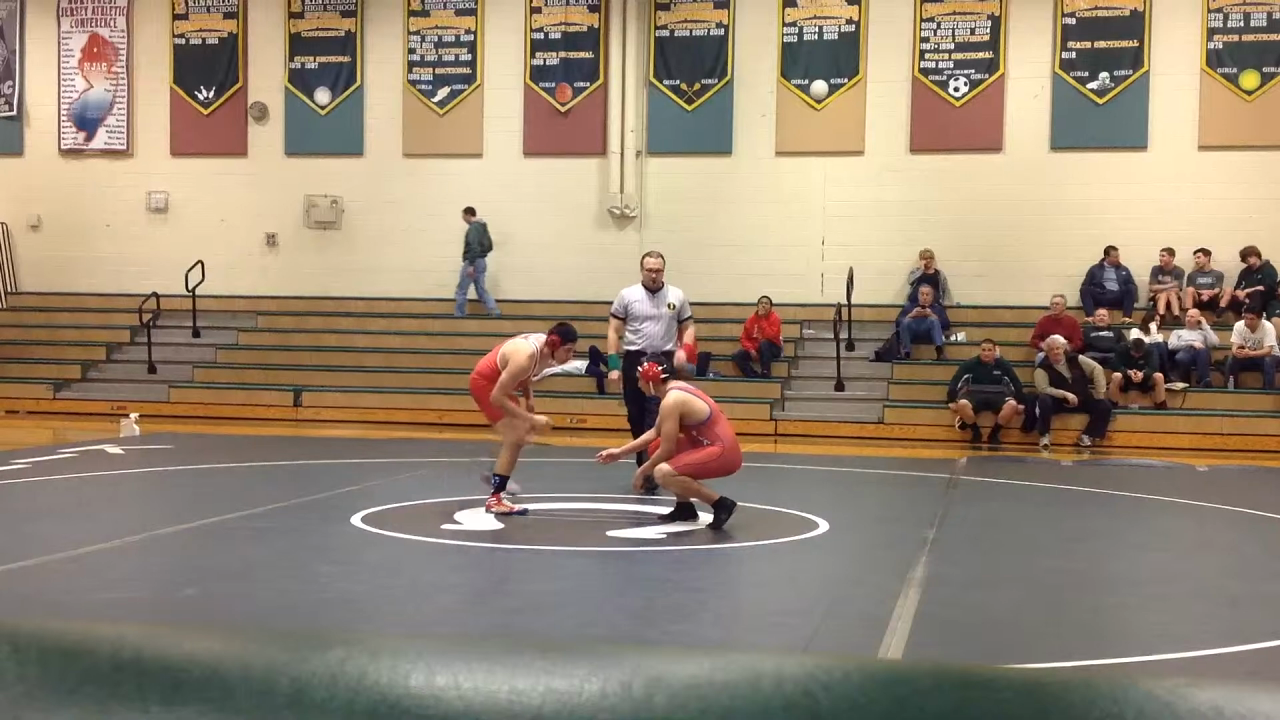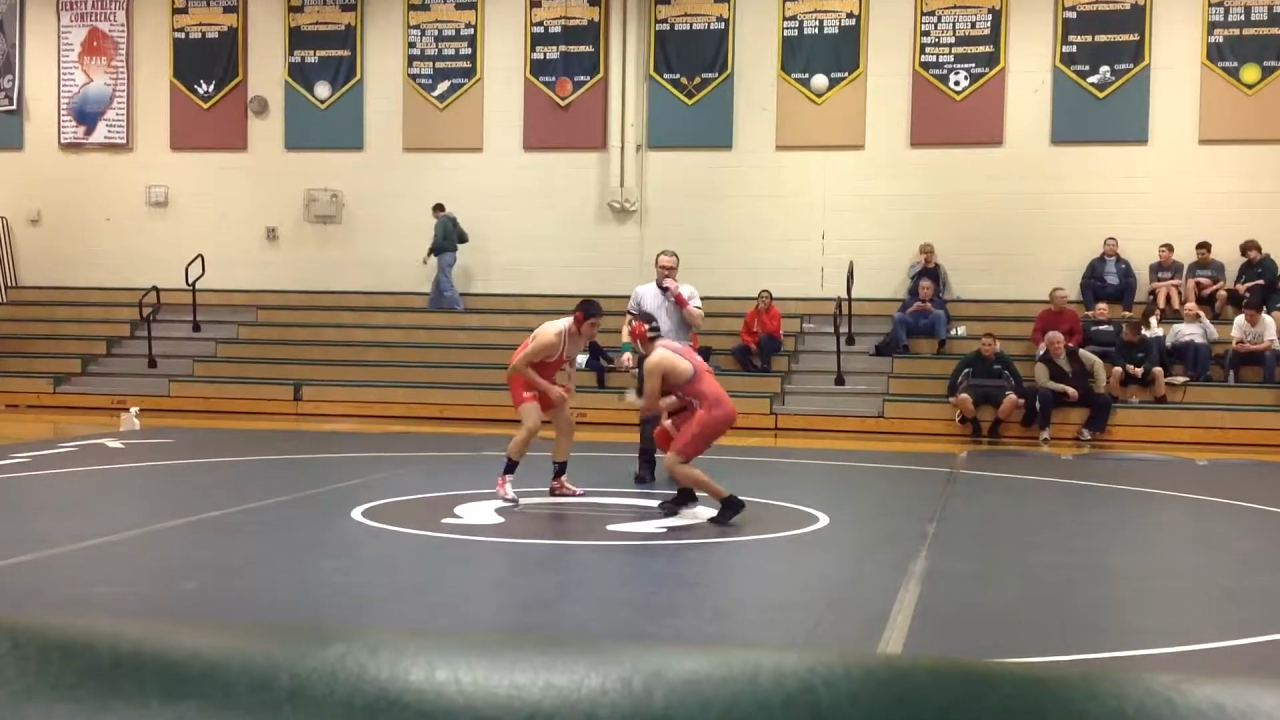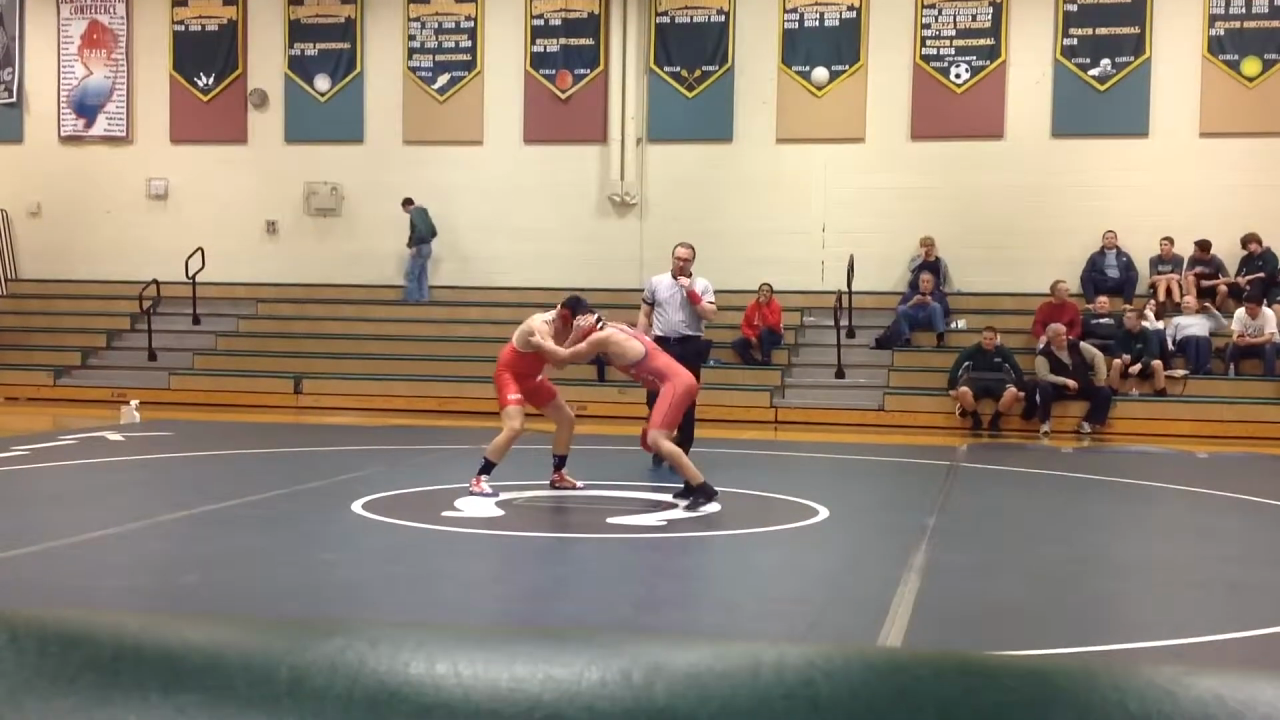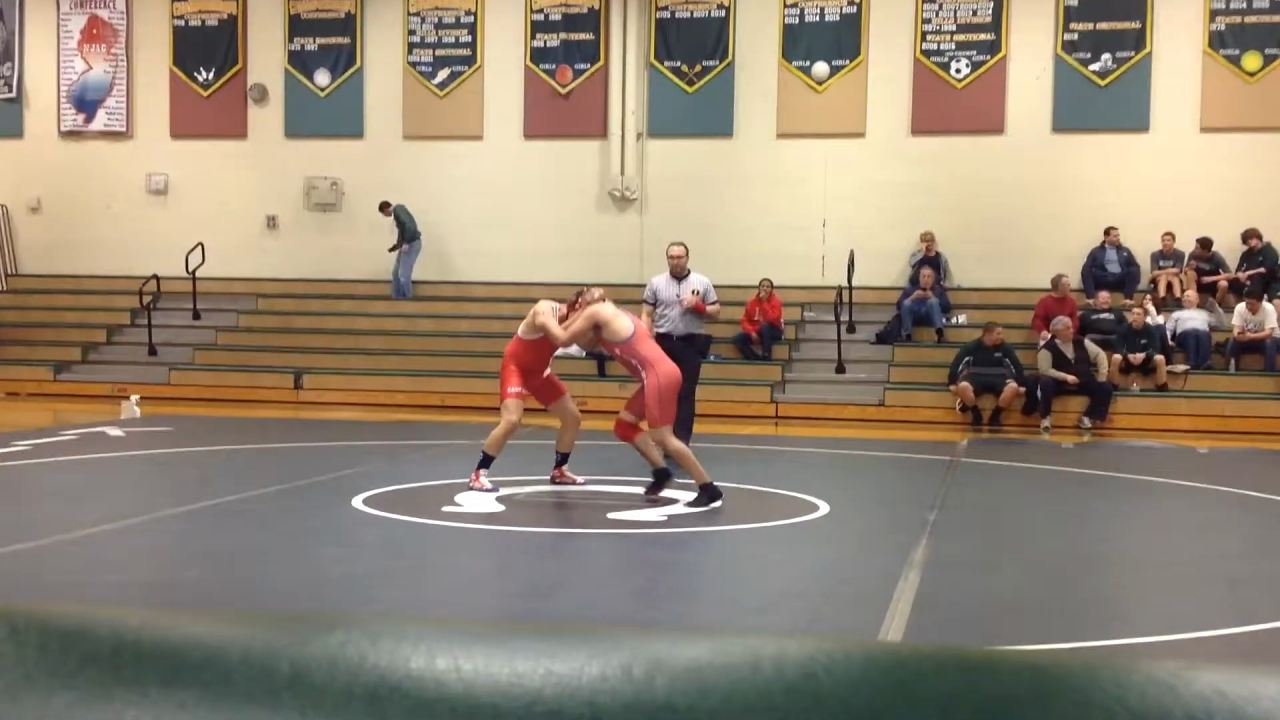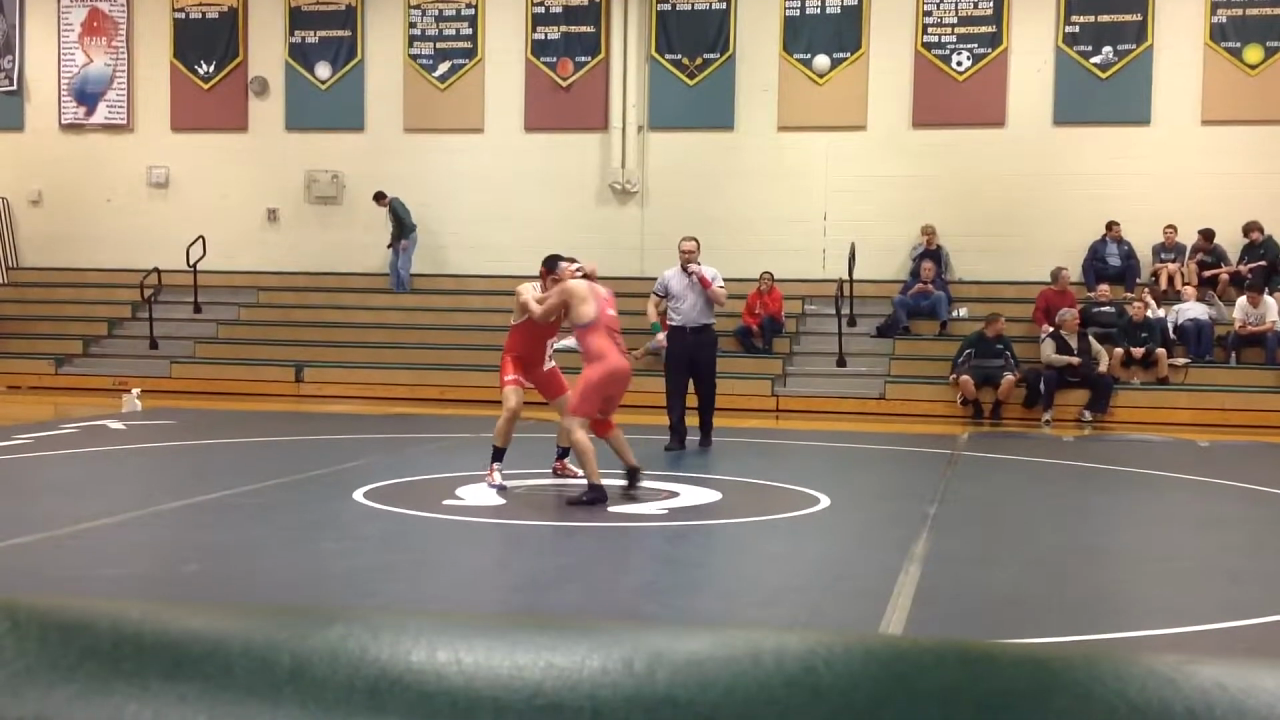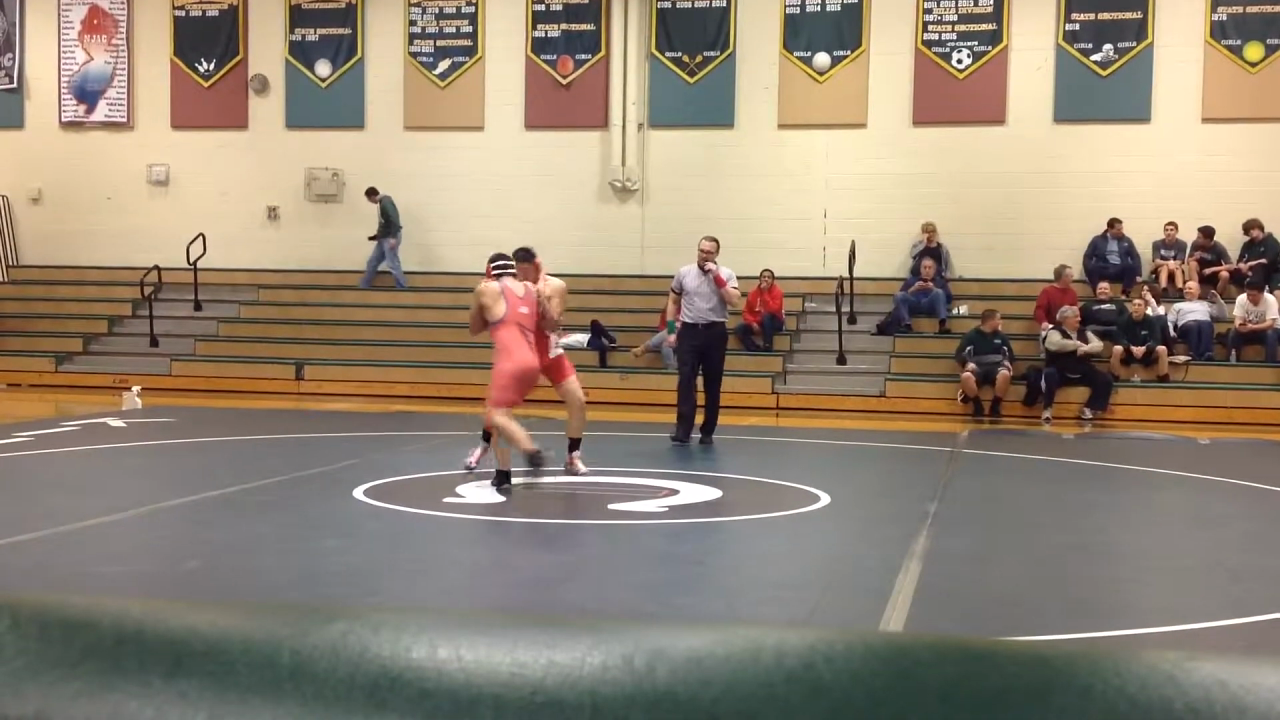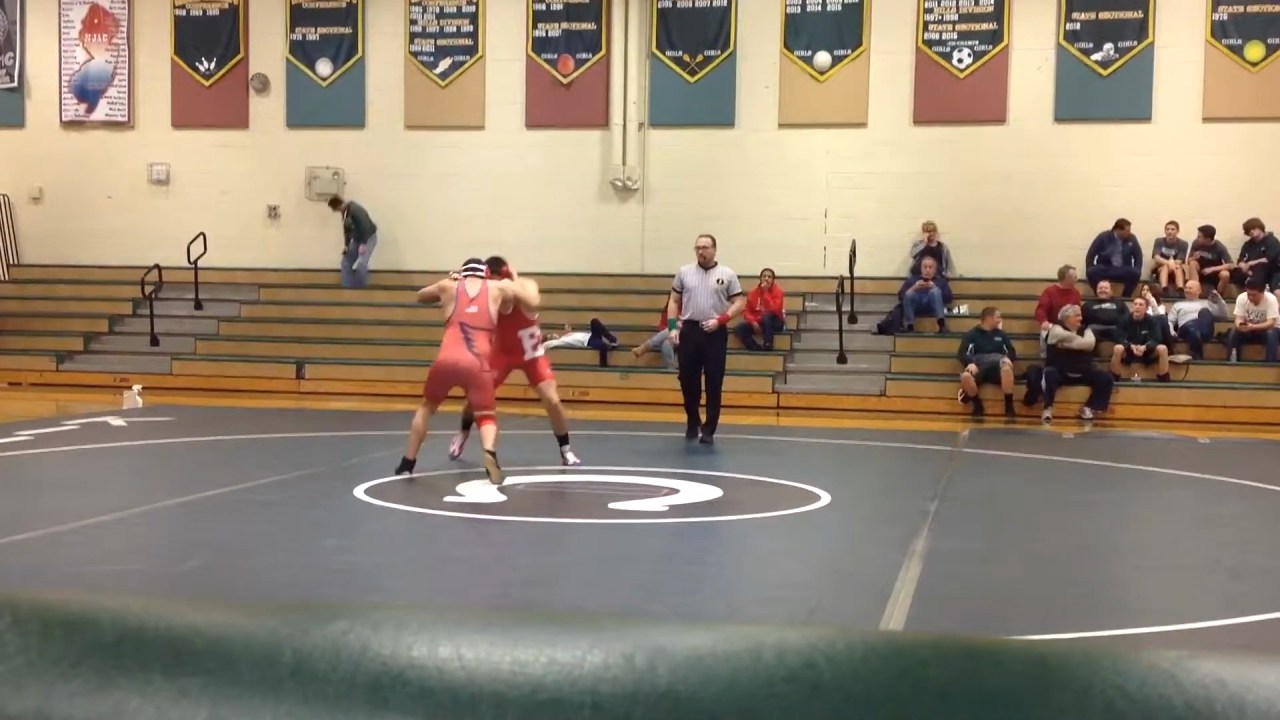
dt=0.5s
person 1, frame 1
left shoulder: (677, 296)
right shoulder: (626, 295)
left elbow: (689, 328)
right elbow: (614, 332)
left wrist: (685, 350)
right wrist: (613, 365)
right hip: (634, 361)
left knee: (657, 419)
right knee: (637, 420)
person 1, frame 2
left shoulder: (688, 292)
right shoulder: (641, 292)
left elbow: (697, 323)
right elbow: (628, 325)
left wrist: (678, 296)
right wrist: (626, 350)
right ankle: (646, 466)
person 1, frame 3
left shoulder: (702, 285)
right shoulder: (655, 282)
left elbow: (711, 314)
right elbow: (644, 315)
left wrist: (692, 292)
left hip: (690, 347)
right hip: (662, 345)
right knee: (656, 397)
left ankle: (682, 451)
person 1, frame 4
left shoulder: (702, 282)
right shoulder: (656, 283)
left elbow: (716, 312)
right elbow: (646, 315)
left wrist: (697, 306)
left hip: (691, 344)
right hip: (664, 343)
left knee: (686, 394)
left ankle: (681, 442)
person 1, frame 5
left shoulder: (711, 274)
right shoulder: (667, 276)
left elbow: (721, 300)
right elbow: (652, 305)
left wrist: (702, 278)
right wrist: (658, 331)
left hip: (704, 335)
right hip: (677, 336)
left knee: (706, 388)
right knee: (675, 388)
left ankle: (706, 433)
right ankle: (677, 437)
person 1, frame 6
left shoulder: (726, 274)
right shoulder: (683, 273)
left elbow: (734, 301)
right elbow: (673, 302)
left wrist: (717, 277)
right wrist: (671, 330)
left hip: (715, 333)
right hip: (689, 332)
left knee: (712, 385)
right knee: (686, 380)
left ankle: (707, 432)
right ankle: (683, 430)
person 1, frame 7
left shoulder: (727, 275)
right shoulder: (684, 272)
left elbow: (739, 303)
right elbow: (674, 301)
left wrist: (720, 320)
right wrist: (672, 327)
left hip: (715, 333)
right hip: (689, 331)
left knee: (713, 383)
right knee: (688, 380)
left ankle: (708, 430)
right ankle: (693, 423)
person 2, frame 1
left shoulder: (671, 401)
right shoulder: (676, 391)
left elbow: (667, 449)
right elbow: (655, 433)
left wrist: (642, 471)
right wrist: (620, 452)
left hip: (723, 454)
right hip: (718, 446)
left knee: (662, 473)
right knee: (655, 449)
left ankle: (721, 504)
right ankle: (684, 507)
person 2, frame 2
left shoulder: (654, 361)
right shoulder: (672, 348)
left elbow: (650, 407)
left wrist: (635, 402)
right wrist: (662, 405)
left hip: (713, 412)
right hip: (714, 408)
left knee: (672, 463)
right knee: (663, 434)
left ankle: (730, 502)
right ankle: (685, 492)
person 2, frame 3
left shoulder: (605, 338)
right shoulder: (612, 330)
left elbow: (564, 357)
left wrist: (539, 342)
left hip: (677, 383)
right hip: (676, 381)
left knee: (656, 439)
right knee: (651, 439)
left ankle: (703, 489)
right ankle: (692, 484)
person 2, frame 4
left shoulder: (597, 311)
right shoulder: (609, 316)
left elbow: (565, 339)
left hip: (659, 375)
right hip: (658, 376)
left knee: (663, 437)
right knee: (624, 425)
left ankle: (708, 488)
right ankle: (660, 470)
person 2, frame 5
left shoulder: (571, 287)
right shoulder: (604, 291)
left elbow: (540, 316)
left wrist: (528, 301)
left hip: (600, 367)
right hip: (622, 367)
left knee: (573, 425)
right knee: (601, 422)
left ankle: (596, 488)
right ankle: (632, 468)
person 2, frame 6
left shoulder: (485, 289)
right shoulder: (531, 290)
left elbow: (474, 329)
left hip: (510, 362)
right hip: (532, 362)
left knee: (496, 415)
right knee: (500, 414)
left ankle: (532, 452)
right ankle: (503, 473)
person 2, frame 7
left shoulder: (448, 286)
right shoulder: (497, 288)
left elbow: (420, 296)
right elbow: (533, 302)
right wrist: (513, 288)
left hip: (446, 360)
right hip: (477, 365)
left knee: (426, 407)
right knee: (486, 419)
left ankle: (408, 463)
right ankle: (489, 452)
person 3, frame 1
left shoulder: (546, 348)
right shoulder: (525, 356)
right elbow: (496, 398)
left wrist: (529, 398)
right wrist: (530, 419)
left hip: (498, 382)
right hip: (484, 383)
left knee: (520, 432)
right knee: (515, 438)
left ankle: (496, 475)
right ankle: (495, 499)
person 3, frame 2
left shoulder: (583, 334)
right shoulder: (553, 336)
right elbow: (517, 365)
left wrist: (570, 380)
right wrist: (549, 388)
left hip: (544, 377)
right hip: (524, 374)
left knee: (566, 426)
right knee: (532, 426)
left ankle: (558, 482)
right ankle: (505, 479)
person 3, frame 3
left shoulder: (560, 325)
right shoulder: (539, 325)
right wrist: (578, 333)
left hip: (532, 377)
right hip: (509, 375)
left knee: (567, 420)
right knee: (514, 427)
left ankle: (558, 475)
right ankle: (479, 479)
person 3, frame 4
right shoulder: (544, 309)
right elbow: (561, 338)
right wrist: (582, 311)
left hip: (540, 372)
right hip: (515, 368)
left knee: (573, 417)
right knee: (511, 421)
left ankle: (559, 470)
right ankle: (479, 473)
person 3, frame 5
right shoulder: (526, 290)
left hip: (543, 362)
right hip: (515, 359)
right knee: (512, 409)
left ankle: (561, 462)
right ankle: (495, 468)
person 3, frame 6
left shoulder: (556, 286)
left elbow: (552, 325)
left wrist: (543, 299)
left hip: (551, 353)
left knee: (578, 401)
left ankle: (573, 457)
right ankle: (484, 446)
person 3, frame 7
left shoulder: (527, 286)
left elbow: (534, 304)
left wrist: (514, 285)
left hip: (531, 353)
right hip: (502, 352)
left knee: (552, 402)
left ankle: (566, 450)
right ankle: (463, 434)
